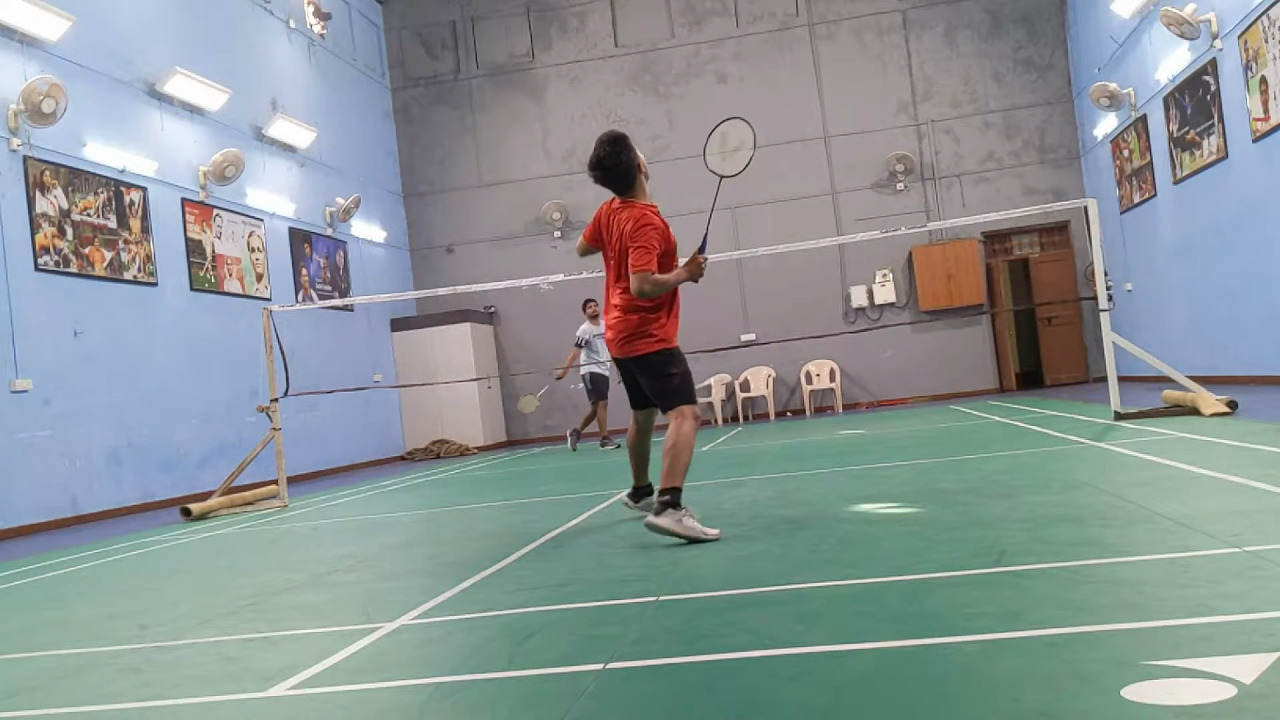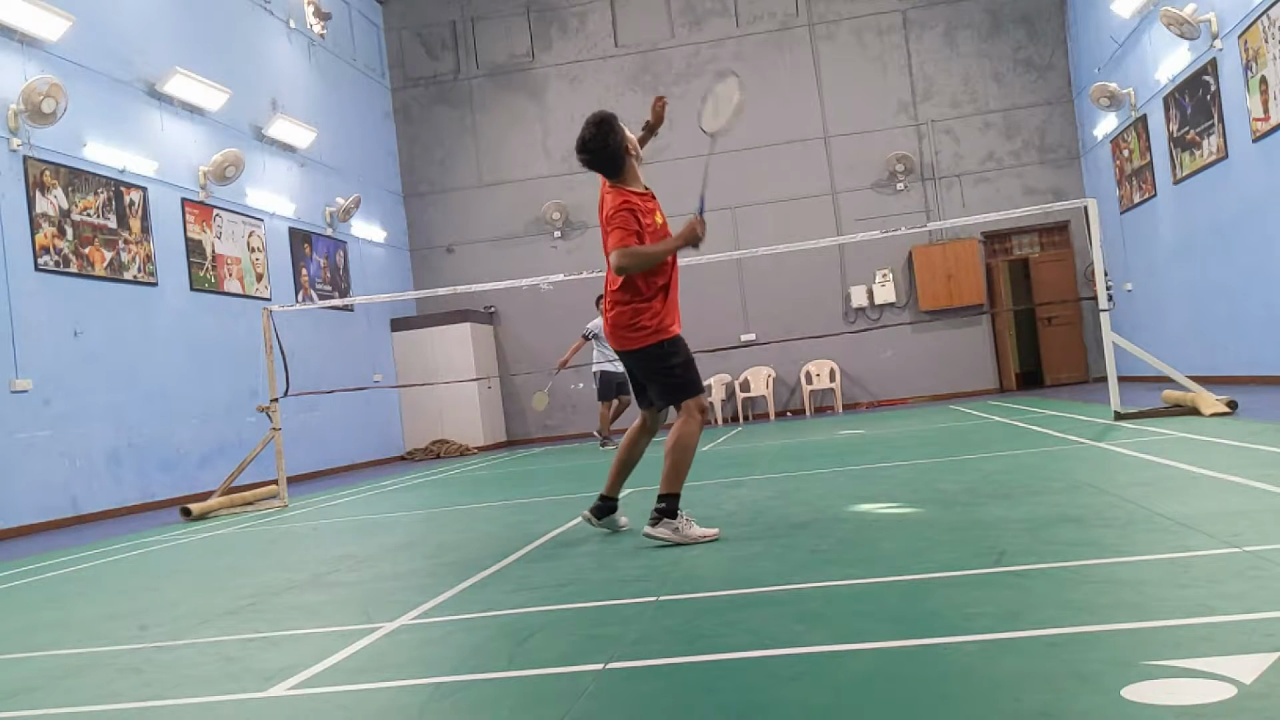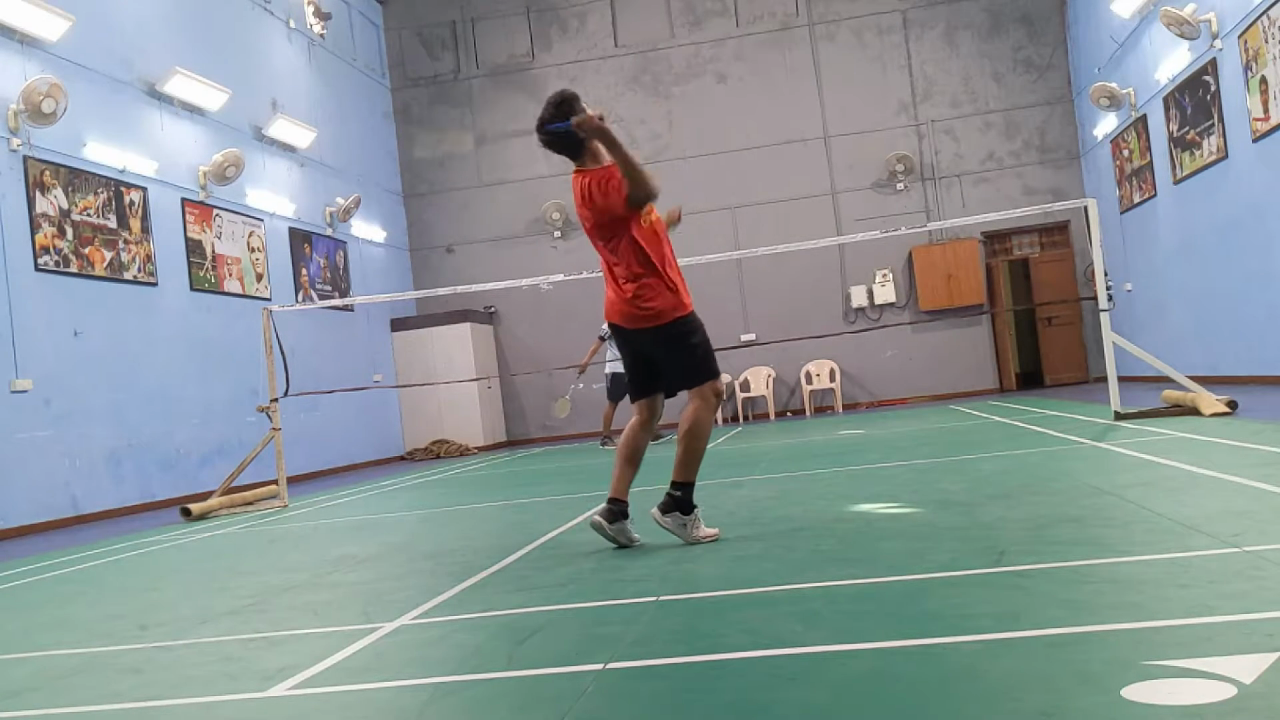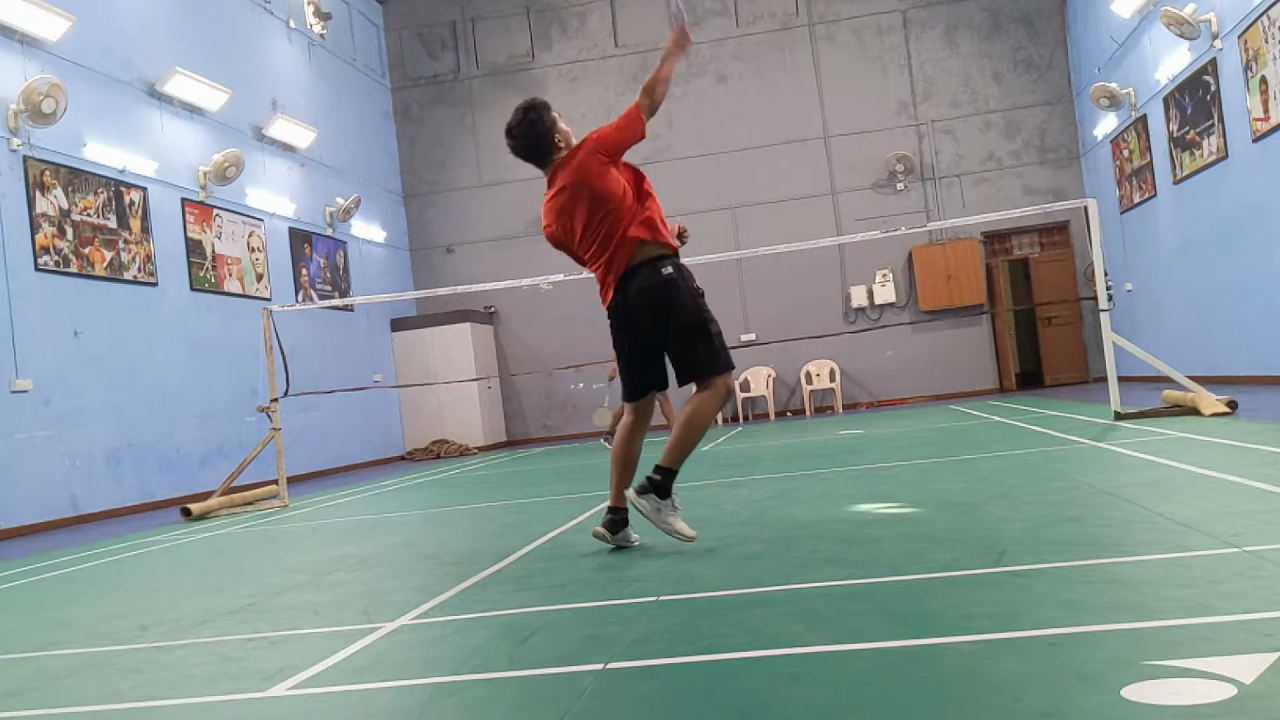
dt=0.5s
person 1, frame 1
left shoulder: (609, 212)
right shoulder: (646, 222)
left elbow: (584, 247)
right elbow: (643, 286)
right wrist: (685, 273)
left hip: (623, 335)
right hip: (649, 337)
left knee: (643, 414)
right knee: (685, 414)
left ankle: (641, 490)
right ankle: (669, 508)
person 1, frame 2
left shoulder: (614, 187)
right shoulder: (625, 206)
left elbow: (618, 159)
right elbow: (622, 261)
left wrist: (651, 129)
right wrist: (679, 241)
left hip: (634, 325)
right hip: (647, 327)
left knee: (651, 415)
right knee: (693, 408)
left ankle: (606, 505)
right ankle: (666, 515)
person 1, frame 3
left shoulder: (588, 182)
right shoulder: (599, 181)
right elbow: (644, 193)
left wrist: (659, 223)
right wrist: (609, 136)
left hip: (627, 310)
right hip: (660, 304)
left knee: (646, 410)
right knee: (706, 391)
left ankle: (615, 509)
right ankle: (678, 503)
person 1, frame 4
left shoulder: (551, 217)
right shoulder: (590, 154)
right elbow: (649, 103)
left wrist: (663, 234)
right wrist: (673, 52)
left hip: (619, 295)
right hip: (661, 276)
left knee: (637, 409)
right knee: (715, 383)
left ankle: (615, 518)
right ankle: (656, 487)
